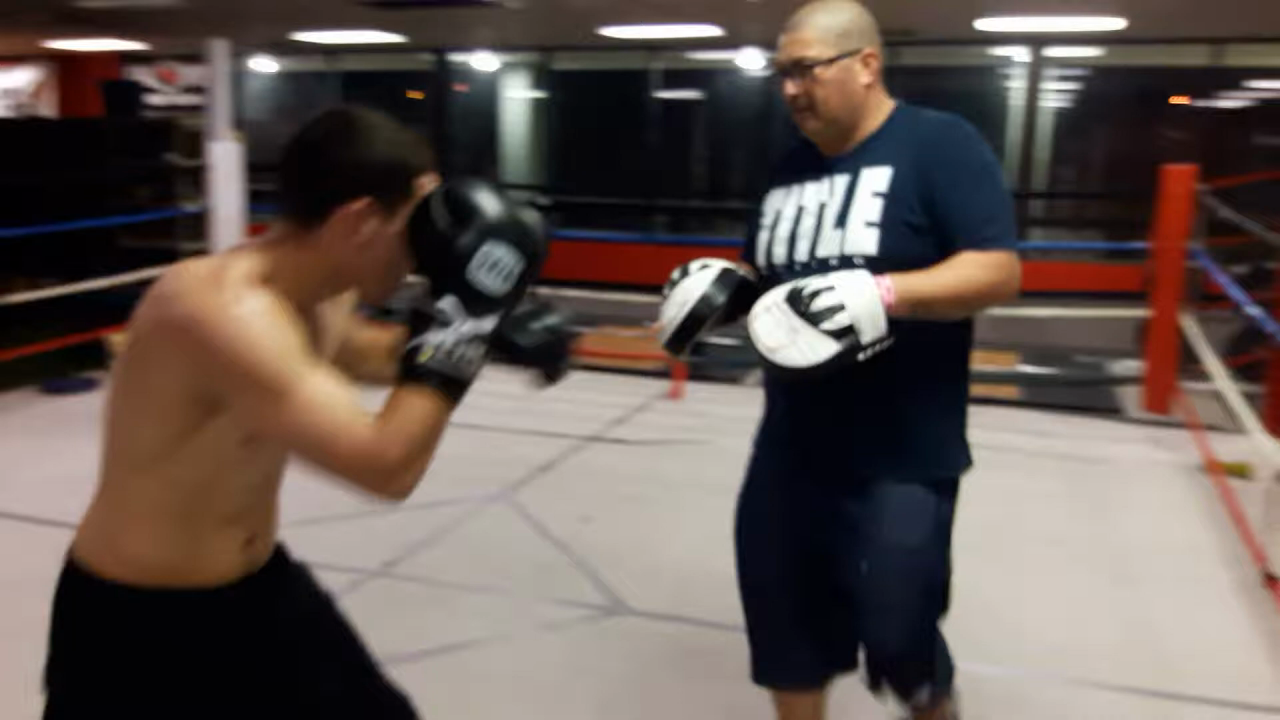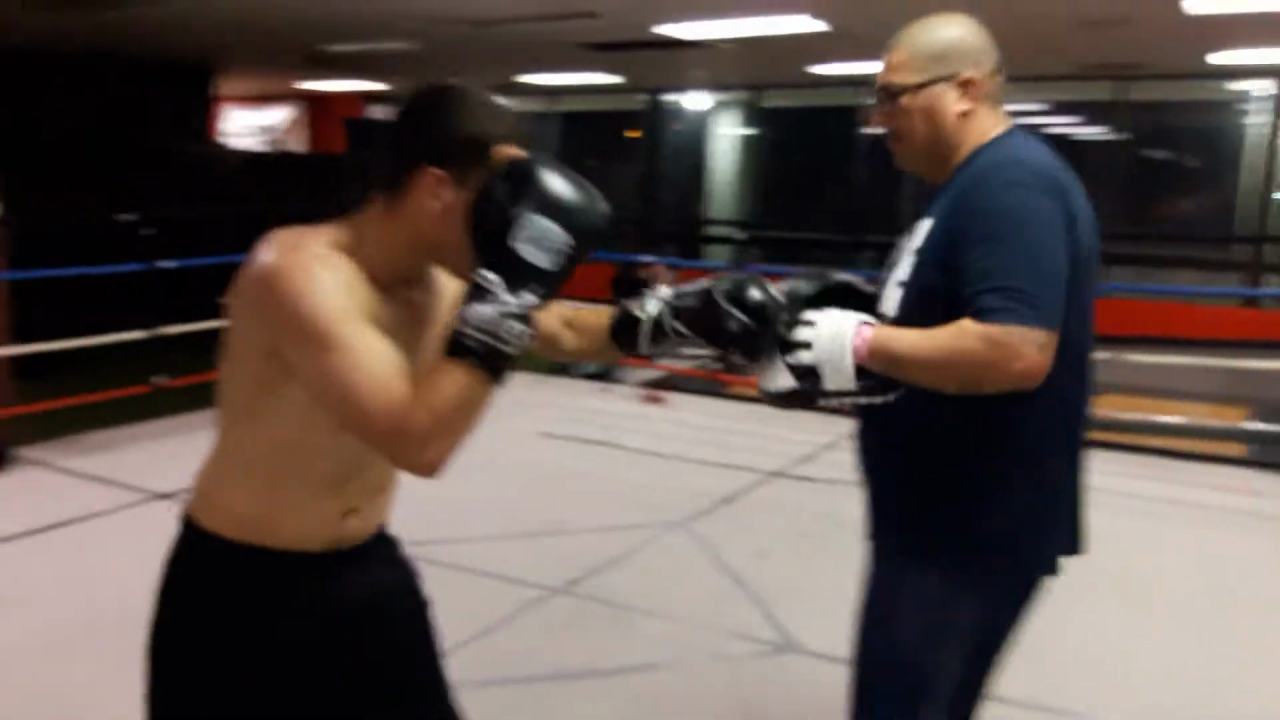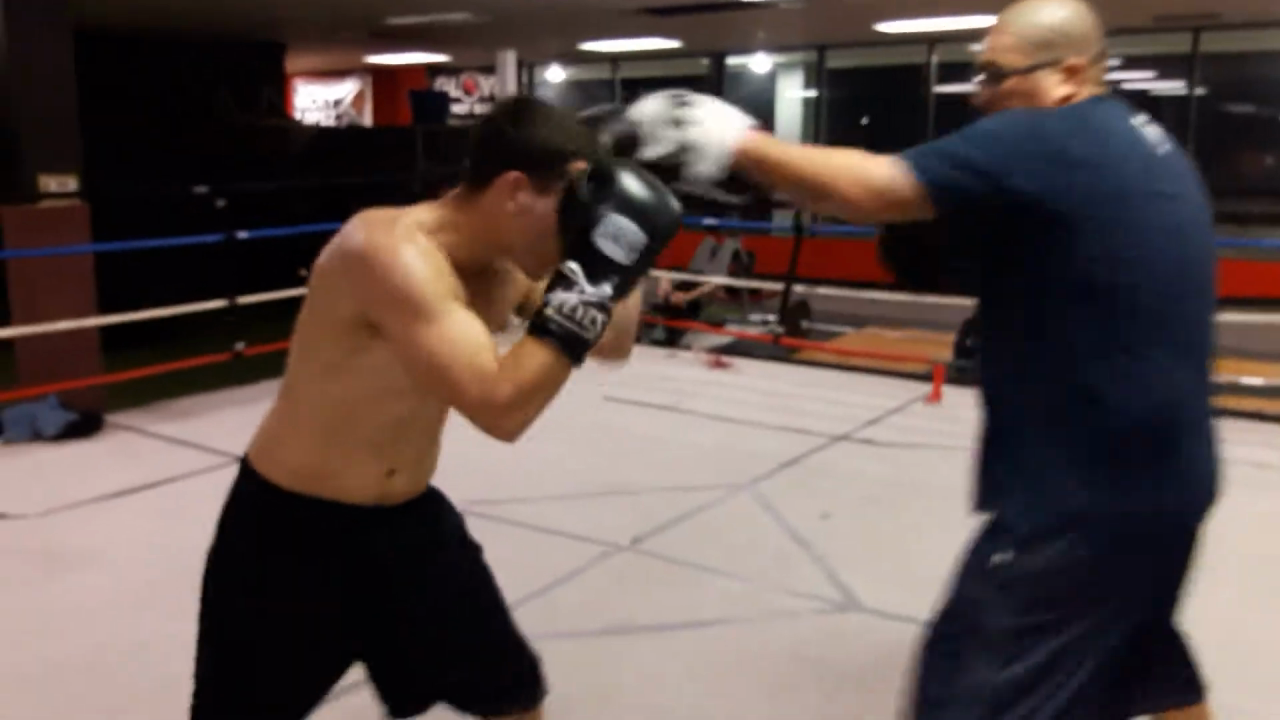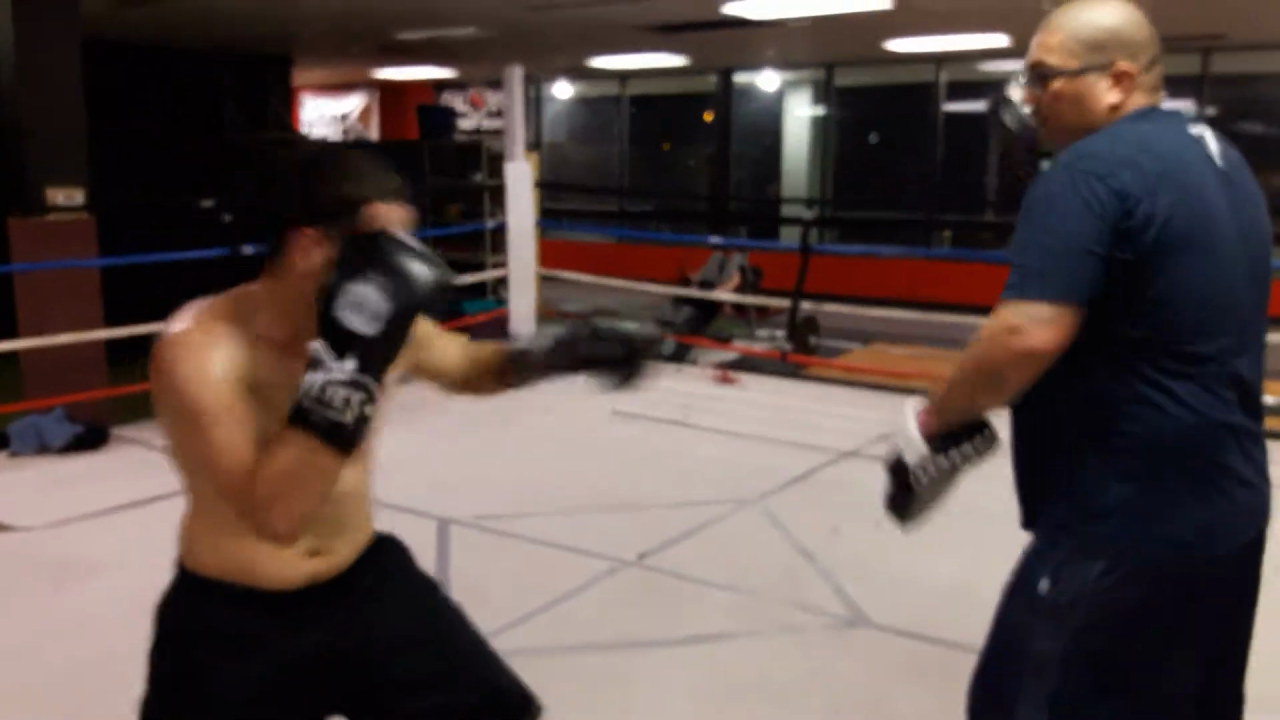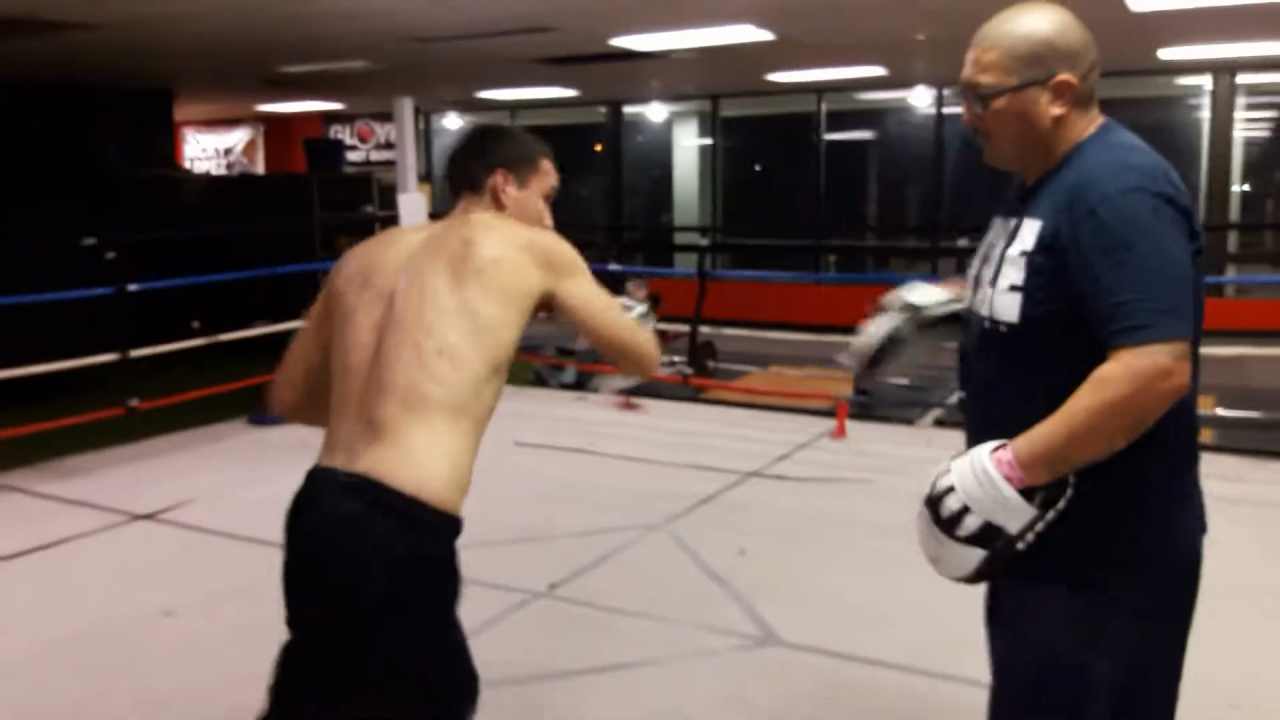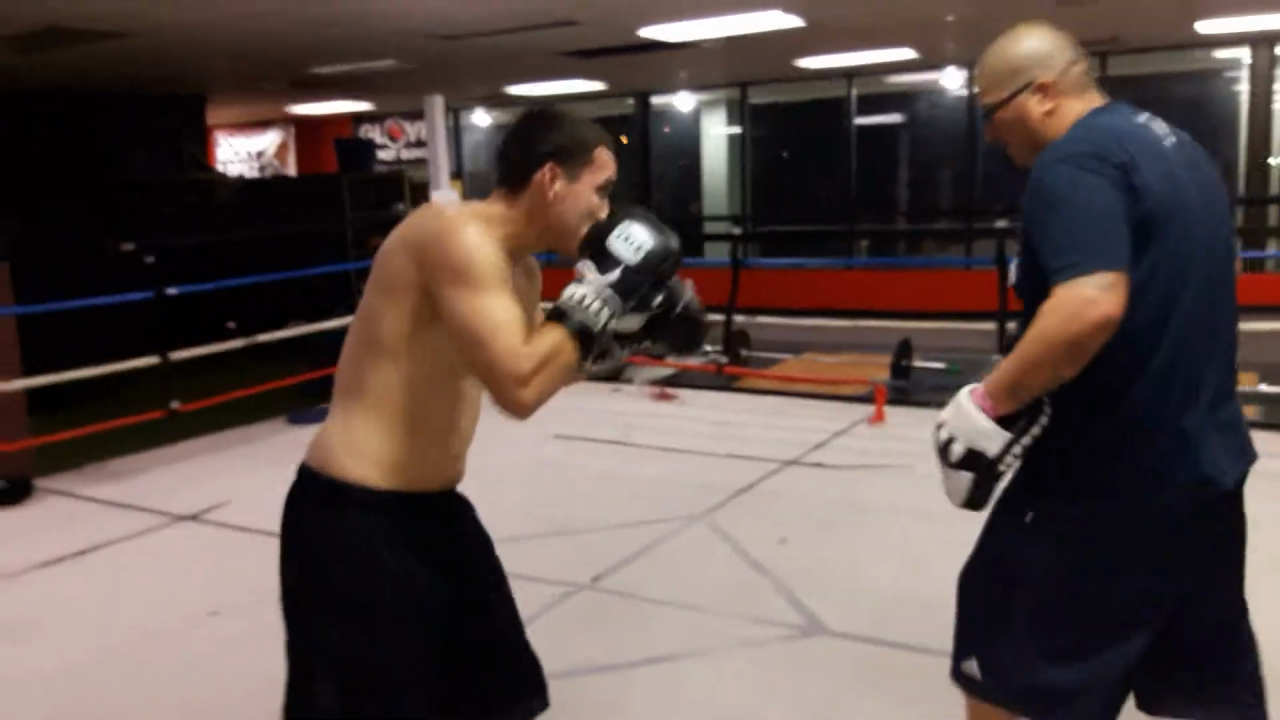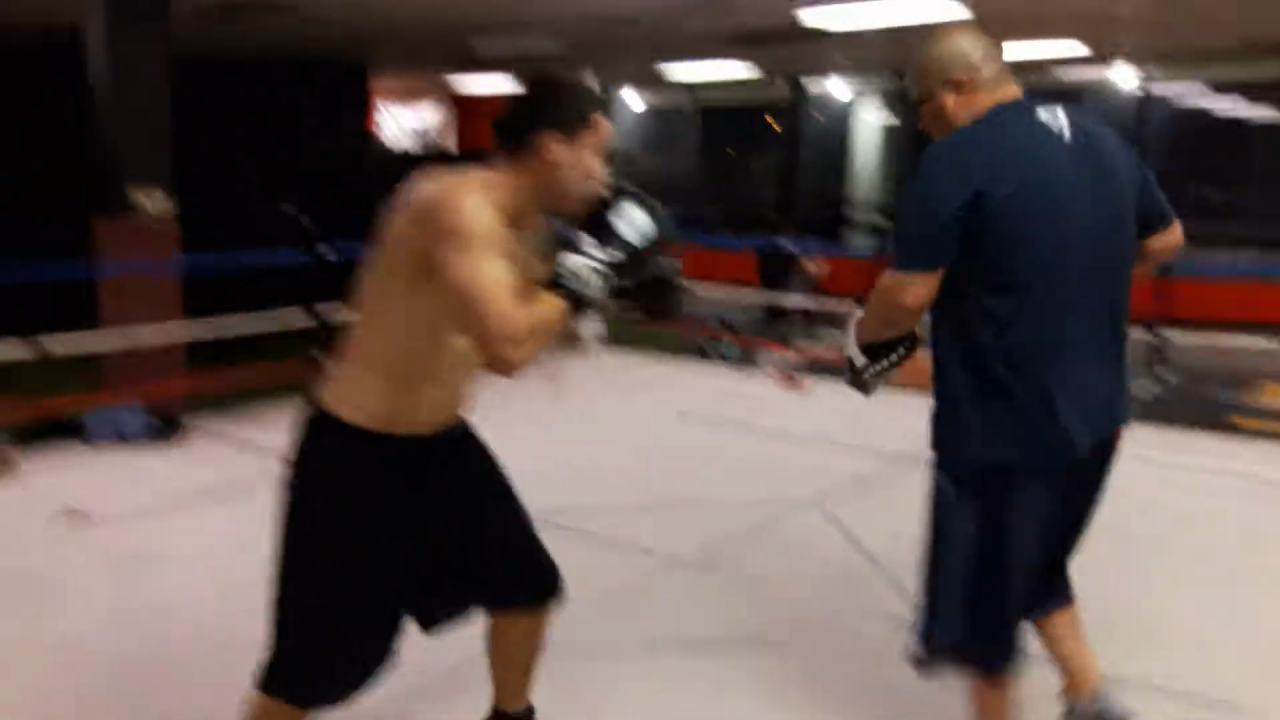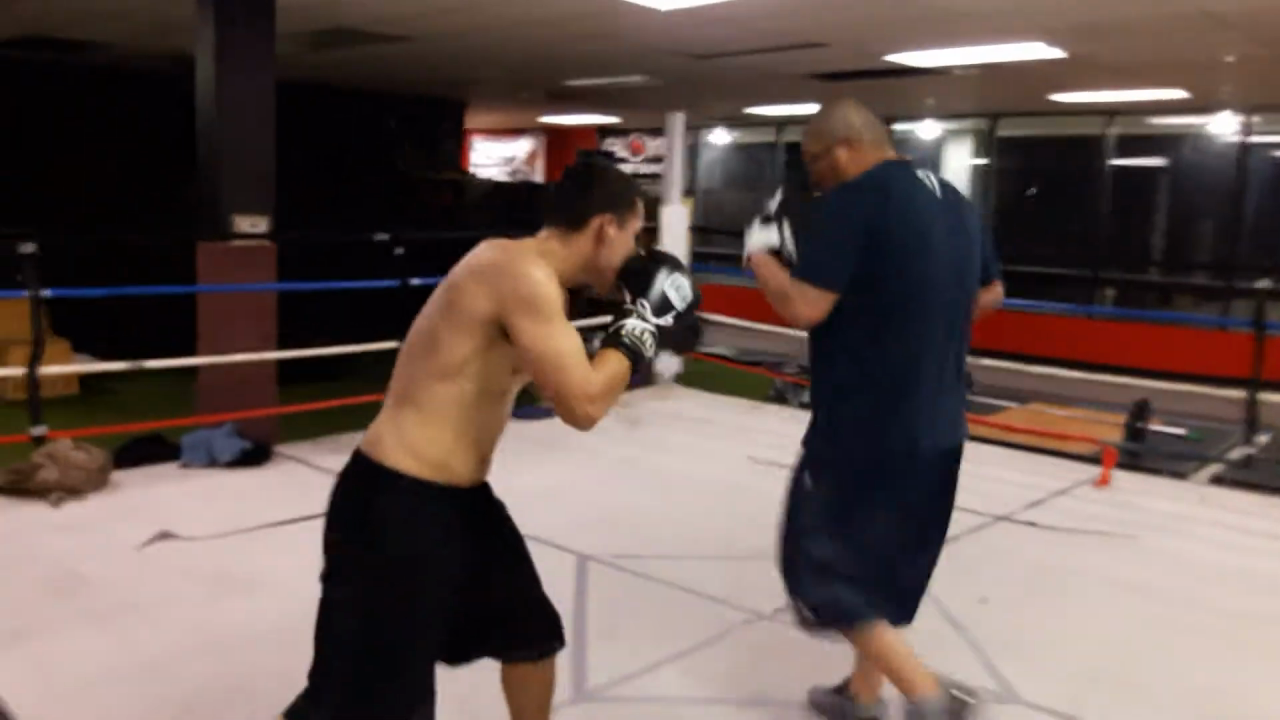
dt=0.5s
person 1, frame 1
left shoulder: (941, 146)
right shoulder: (793, 166)
left elbow: (998, 271)
left wrist: (883, 296)
right wrist: (723, 286)
left hip: (899, 453)
right hip: (791, 442)
left knee: (895, 624)
right knee: (779, 600)
person 1, frame 2
left shoulder: (1011, 186)
right shoulder: (968, 186)
left elbow: (1013, 351)
left wrist: (860, 344)
right wrist: (838, 315)
left hip: (973, 527)
right hip: (931, 511)
person 1, frame 3
left shoulder: (1047, 145)
right shoulder: (1149, 149)
left elbow: (871, 190)
left wrist: (733, 144)
right wrist: (967, 253)
left hip: (1084, 488)
right hip: (1164, 474)
right knee: (1138, 659)
person 1, frame 4
left shoulder: (1093, 171)
right shoulder: (1216, 162)
left elbow: (1029, 333)
left wrist: (935, 421)
left hip: (1129, 517)
right hip: (1225, 501)
person 1, frame 5
left shoulder: (1111, 194)
right shoulder: (1053, 180)
left elbow: (1153, 369)
left wrist: (1010, 468)
right wrist: (962, 295)
left hip: (1104, 537)
right hip: (1067, 520)
person 1, frame 6
left shoulder: (1073, 163)
right shoulder: (1175, 148)
left elbow: (1091, 306)
left wrist: (989, 403)
left hip: (1109, 468)
right hip: (1203, 452)
left knee: (1002, 624)
right knee: (1209, 662)
person 1, frame 7
left shoulder: (958, 160)
right shoulder: (1100, 141)
left elbow: (907, 294)
right elbow: (1165, 240)
left wrist: (866, 337)
left hip: (1003, 424)
right hip: (1091, 413)
left knee: (979, 588)
right knee: (1034, 562)
person 1, frame 8
left shoulder: (852, 203)
right shoulder: (952, 201)
left elbow: (805, 305)
right elbow: (985, 295)
left wrist: (761, 255)
left hip: (866, 428)
right hip: (938, 424)
left knee: (822, 568)
right knee: (883, 567)
person 2, frame 1
left shoulder: (320, 296)
right shoulder: (220, 312)
left elbow: (353, 353)
right elbow: (388, 467)
left wrist: (477, 326)
right wrist: (463, 304)
left hip: (256, 587)
person 2, frame 2
left shoulder: (441, 276)
right shoulder: (300, 272)
left elbow: (561, 333)
right elbow: (418, 444)
left wrist: (678, 313)
right wrist: (509, 289)
left hip: (362, 567)
right hip: (241, 588)
person 2, frame 3
left shoulder: (498, 258)
right shoulder: (388, 251)
left elbow: (611, 344)
right elbow: (503, 411)
left wrist: (611, 267)
right wrist: (595, 274)
left hip: (406, 519)
right hip: (289, 531)
person 2, frame 4
left shoulder: (373, 314)
right shoulder: (198, 345)
left elbow: (463, 364)
right elbow: (276, 513)
left wrist: (558, 350)
right wrist: (347, 361)
left hip: (366, 582)
right hip: (235, 619)
person 2, frame 5
left shoulder: (365, 256)
right shoulder: (530, 248)
left elbow: (289, 400)
right elbow: (641, 355)
right wrist: (620, 314)
left hip: (335, 512)
right hip: (391, 534)
person 2, frame 6
left shoulder: (511, 259)
right shoulder: (452, 236)
left elbow: (527, 367)
right elbow: (520, 386)
left wrist: (628, 322)
right wrist: (603, 287)
left hip: (433, 512)
right hip: (354, 524)
person 2, frame 7
left shoulder: (521, 222)
right shoulder: (452, 202)
left elbow: (528, 319)
right elbow: (507, 346)
left wrist: (604, 267)
right wrist: (591, 261)
left hip: (441, 442)
right hip: (354, 456)
left knee: (525, 585)
right knee: (314, 668)
person 2, frame 8
left shoulder: (530, 274)
right shoulder: (520, 273)
left elbow: (573, 388)
right elbow: (582, 404)
left wrist: (643, 336)
right wrist: (639, 323)
left hip: (460, 497)
right hip: (392, 505)
left knee: (533, 632)
